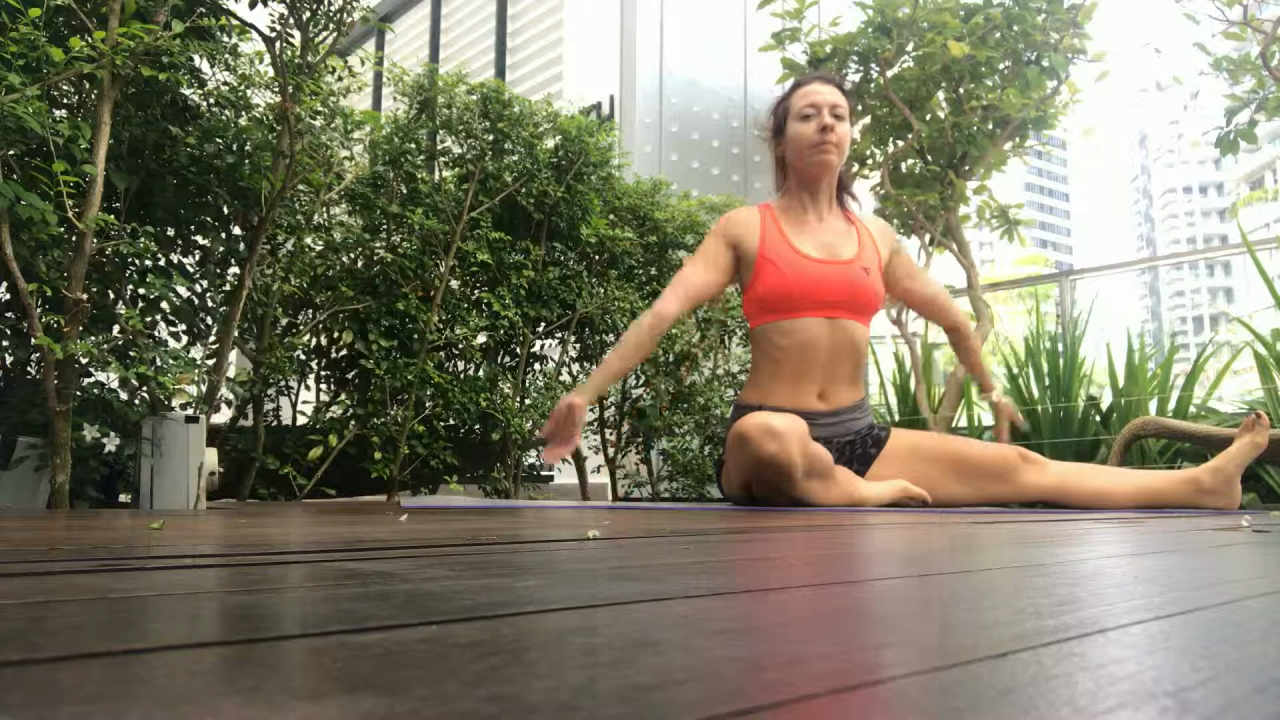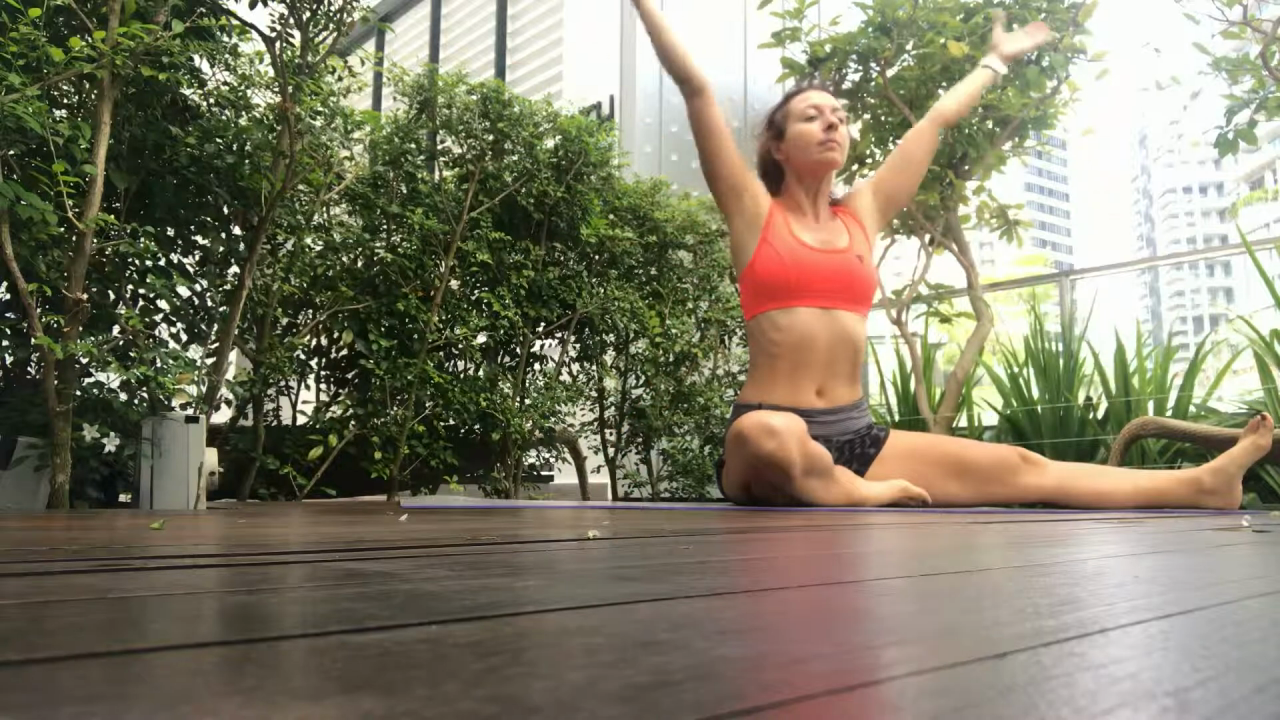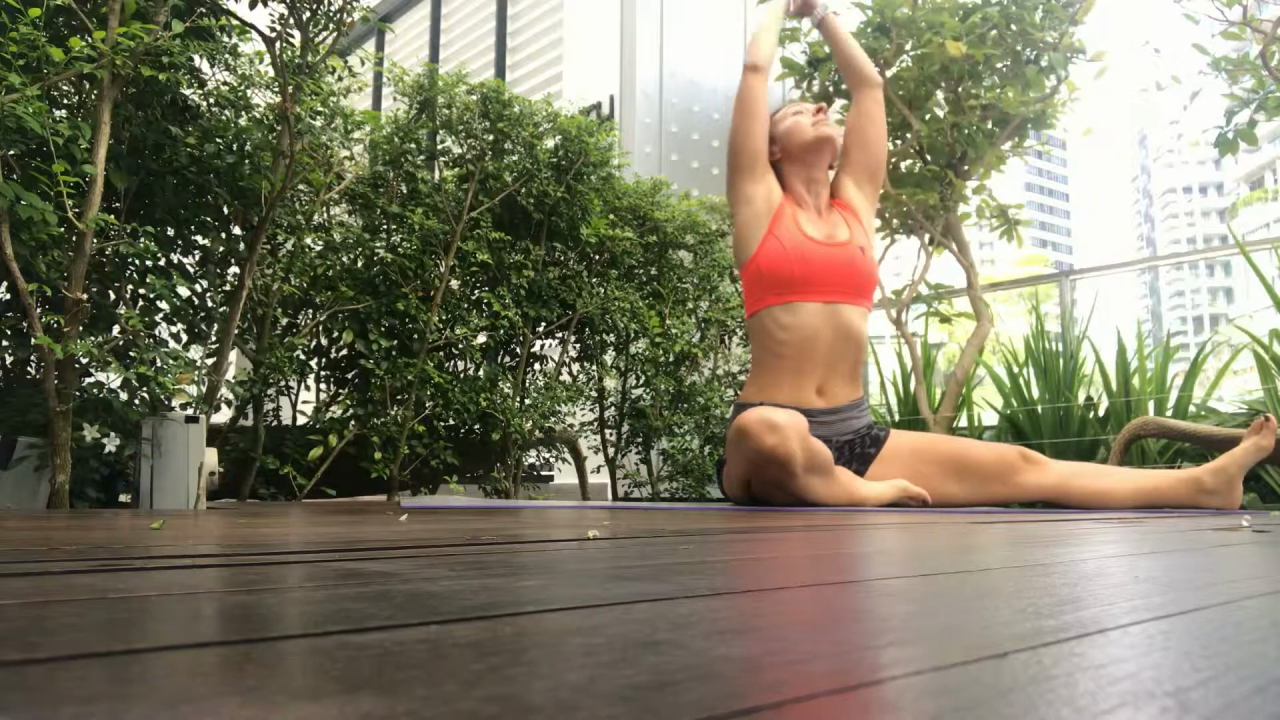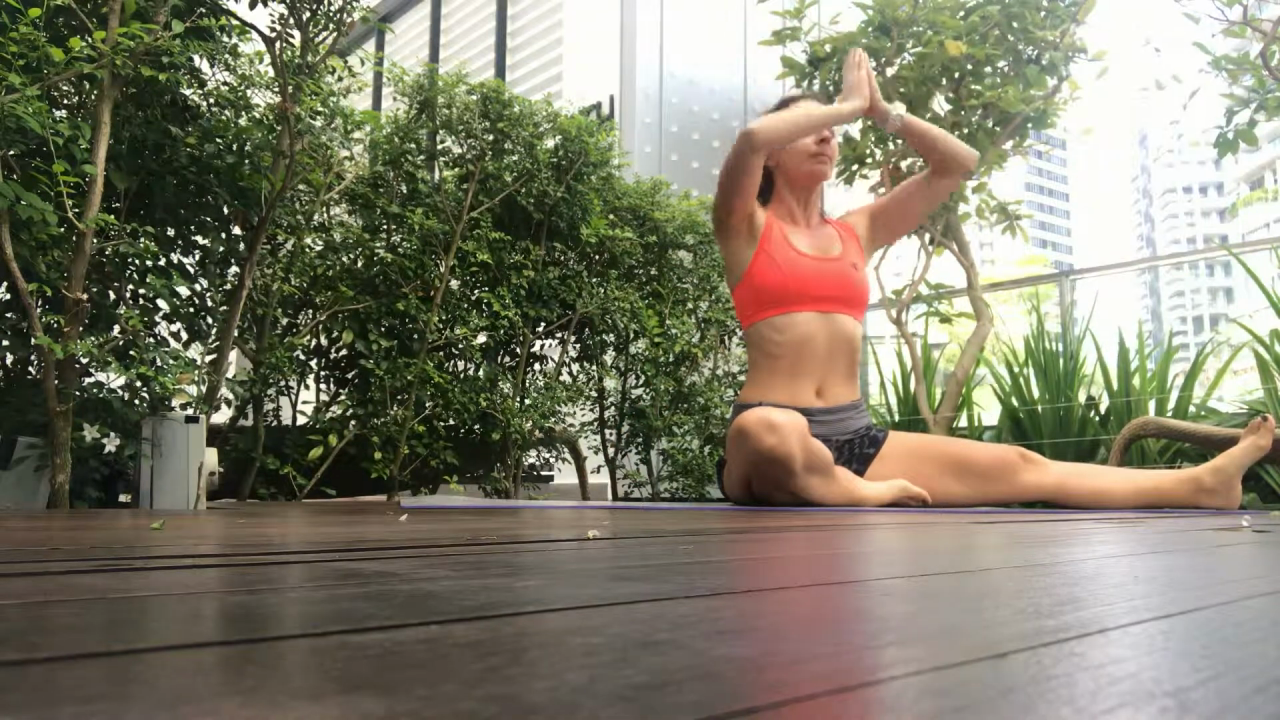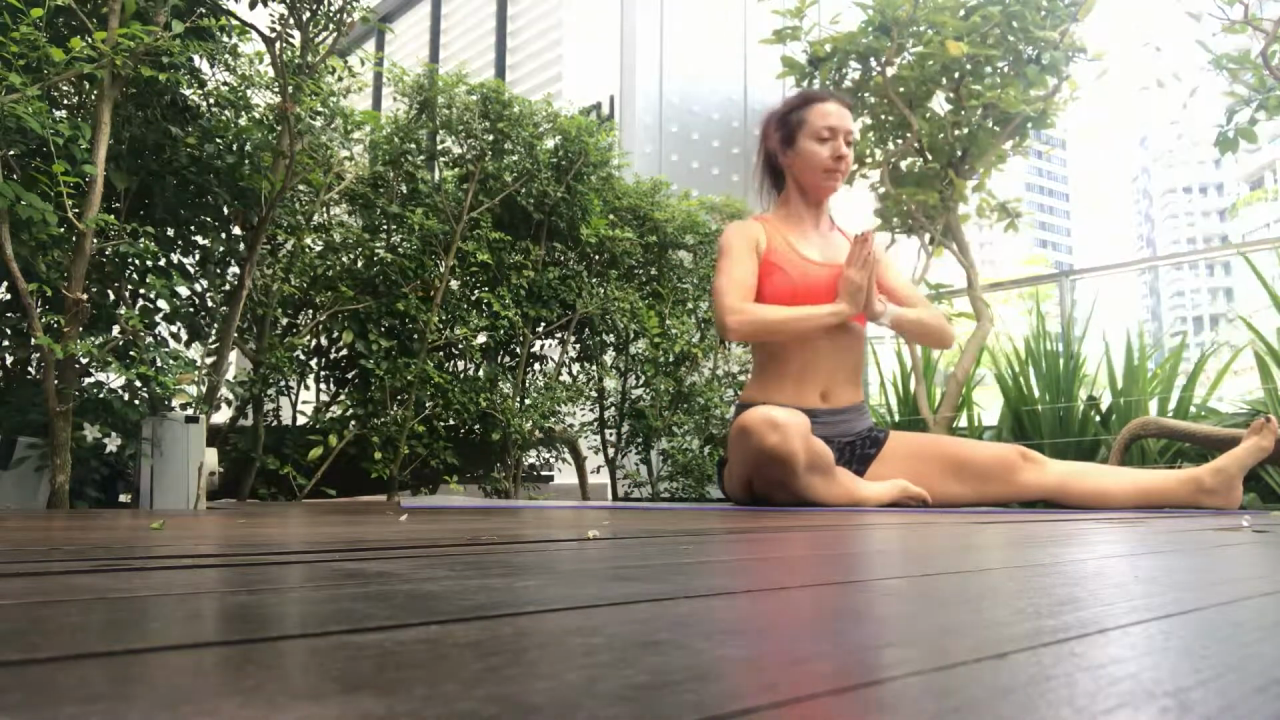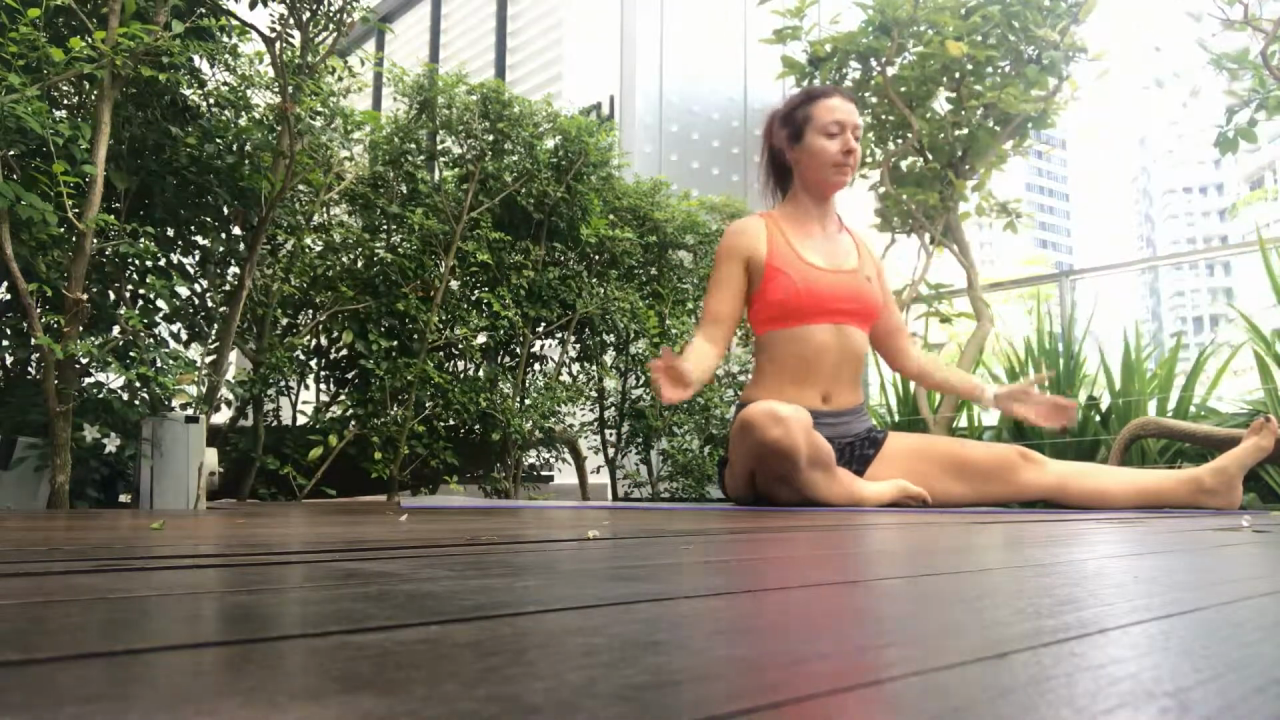
dt=0.7s
person 1, frame 1
left shoulder: (873, 236)
right shoulder: (747, 229)
left elbow: (945, 308)
right elbow: (663, 311)
left wrist: (988, 386)
right wrist: (586, 391)
left hip: (863, 433)
right hip: (763, 444)
left knee: (1018, 467)
right knee: (771, 437)
left ankle: (1198, 486)
right ankle: (869, 500)
person 1, frame 2
left shoulder: (861, 215)
right shoulder: (754, 212)
left elbow: (934, 122)
right elbow: (697, 92)
left wrist: (994, 61)
left hip: (857, 436)
right hip: (763, 443)
left knee: (1021, 469)
right knee: (767, 437)
right ankle: (862, 495)
person 1, frame 3
left shoulder: (855, 206)
right shoulder: (760, 204)
left elbow: (868, 84)
right elbow: (755, 69)
left hip: (853, 435)
right hip: (770, 445)
left knee: (1023, 467)
right knee: (767, 431)
right ankle: (859, 496)
person 1, frame 4
left shoulder: (856, 233)
right shoulder: (747, 227)
left elbow: (959, 163)
right elbow: (752, 135)
left wrist: (882, 110)
right wrist: (849, 104)
left hip: (854, 436)
right hip: (771, 441)
left knee: (1020, 467)
right knee: (768, 431)
left ankle: (1197, 485)
right ankle: (862, 495)
person 1, frame 5
left shoulder: (859, 248)
right shoulder: (748, 236)
left elbow: (943, 332)
right elbow: (735, 320)
left wrist: (876, 308)
right wrist: (842, 307)
left hip: (855, 437)
right hip: (772, 449)
left knee: (1021, 466)
right knee: (769, 429)
left ankle: (1202, 485)
right ankle: (866, 497)
person 1, frame 6
left shoulder: (861, 251)
right shoulder: (750, 236)
left elbow: (905, 354)
right elbow: (710, 340)
left wrist: (996, 395)
right wrist: (686, 376)
left hip: (860, 438)
right hip: (769, 447)
left knee: (1018, 465)
right knee: (774, 422)
left ankle: (1200, 483)
right ankle: (862, 497)
